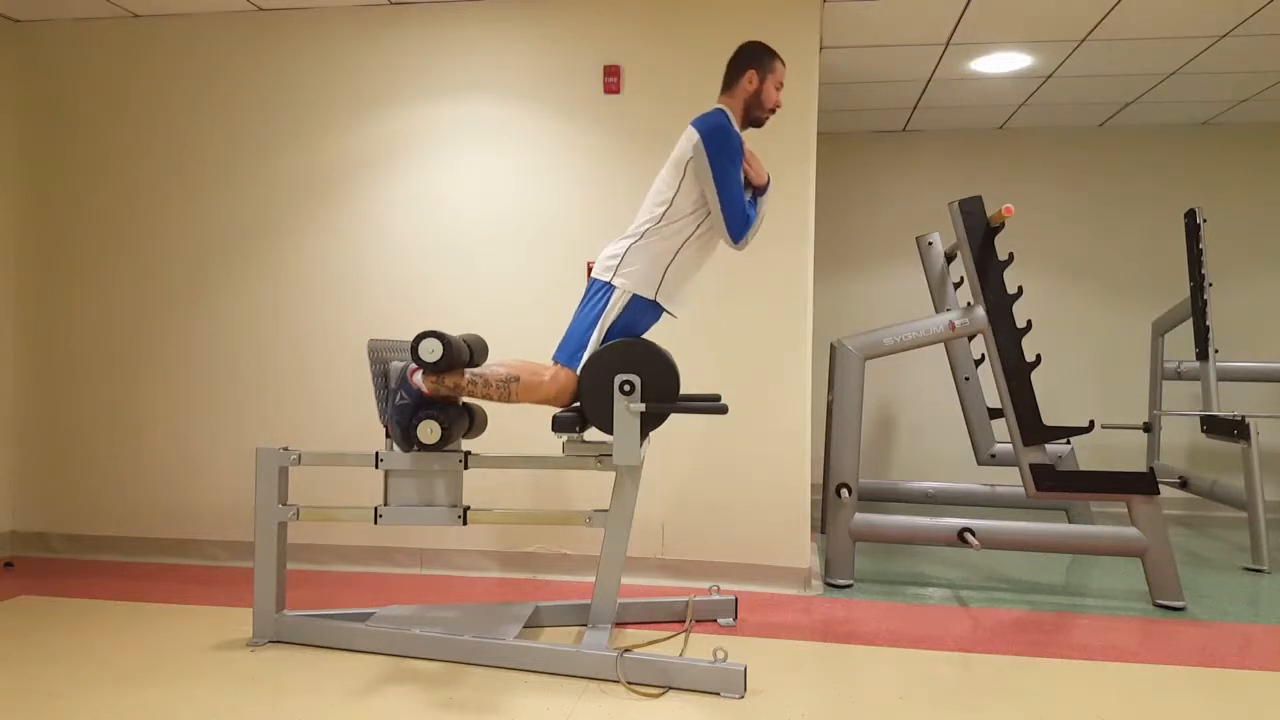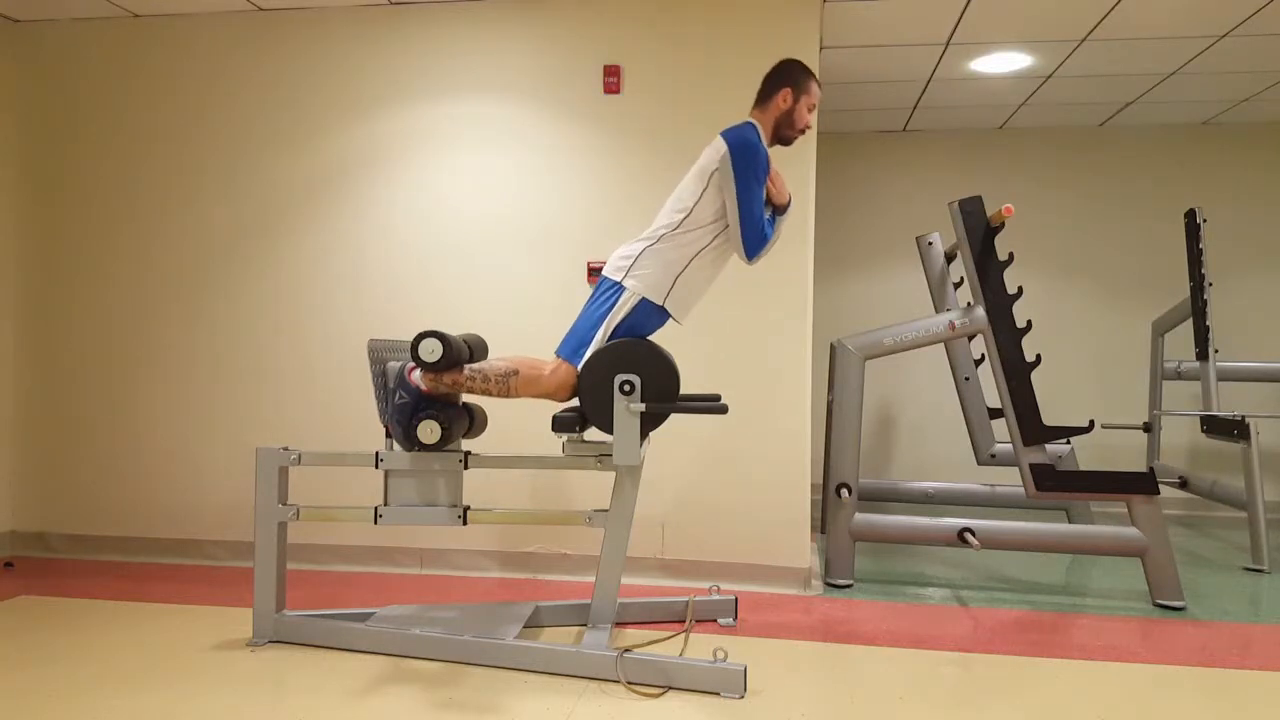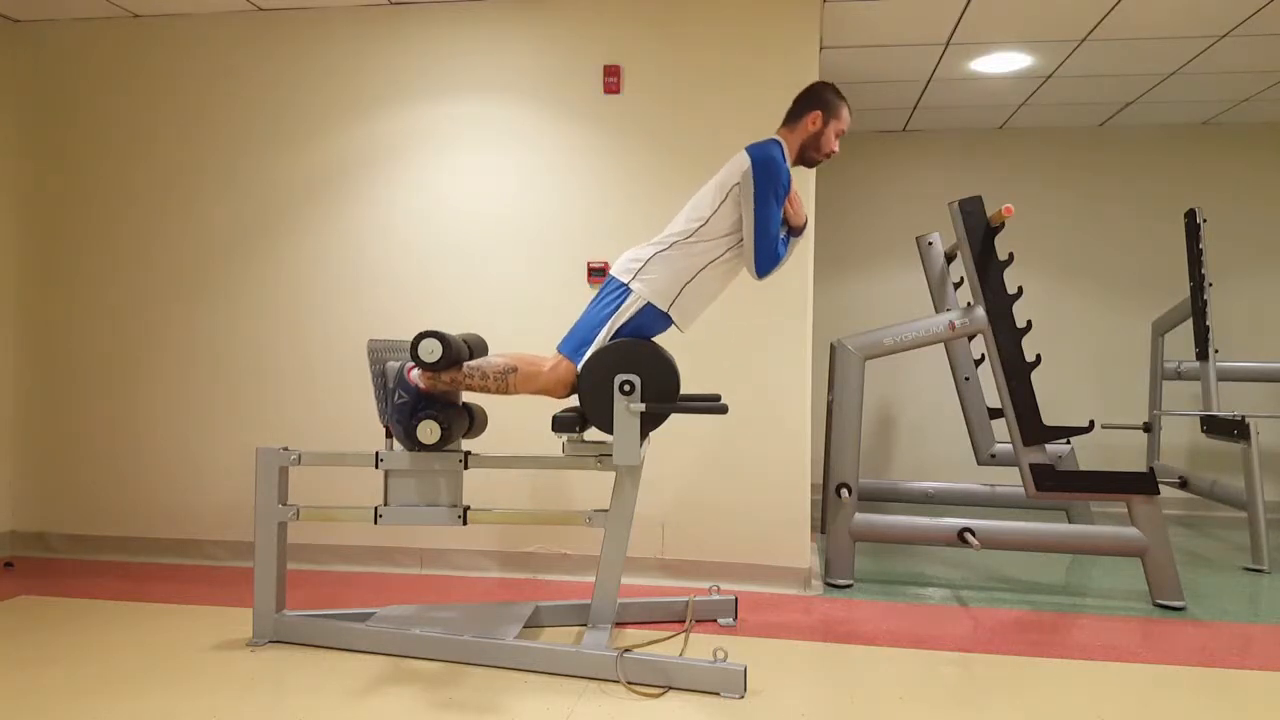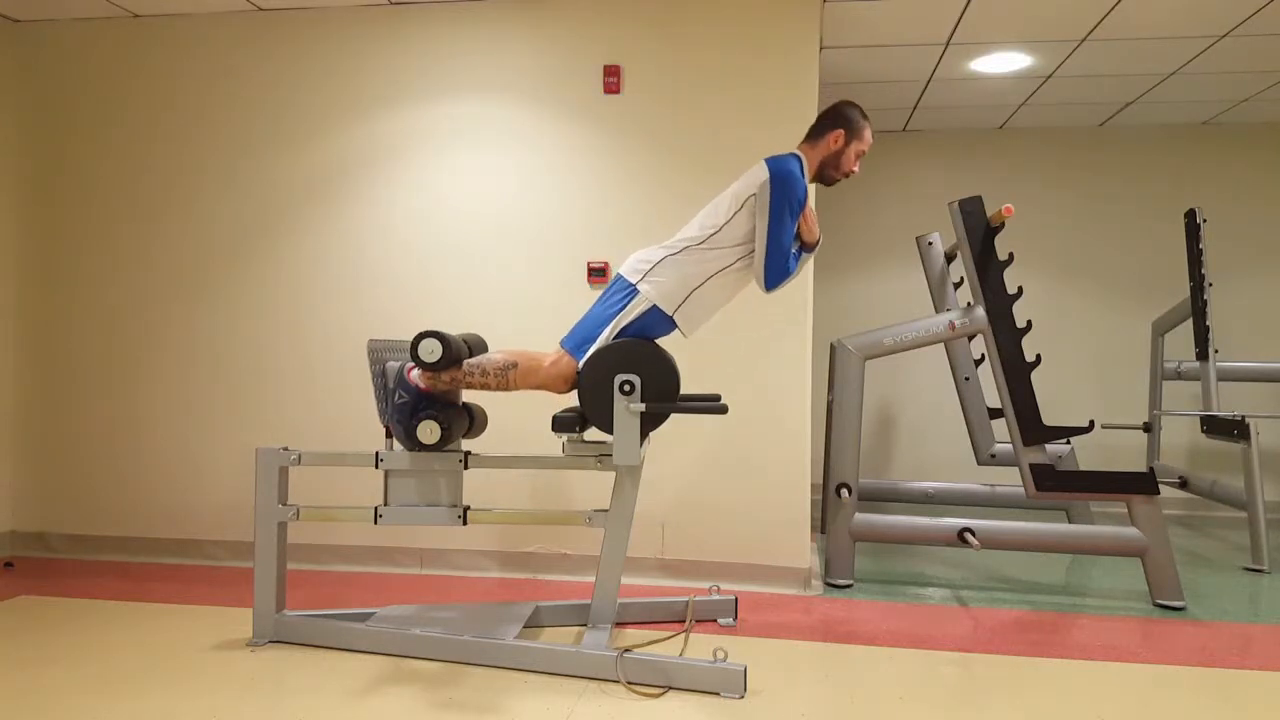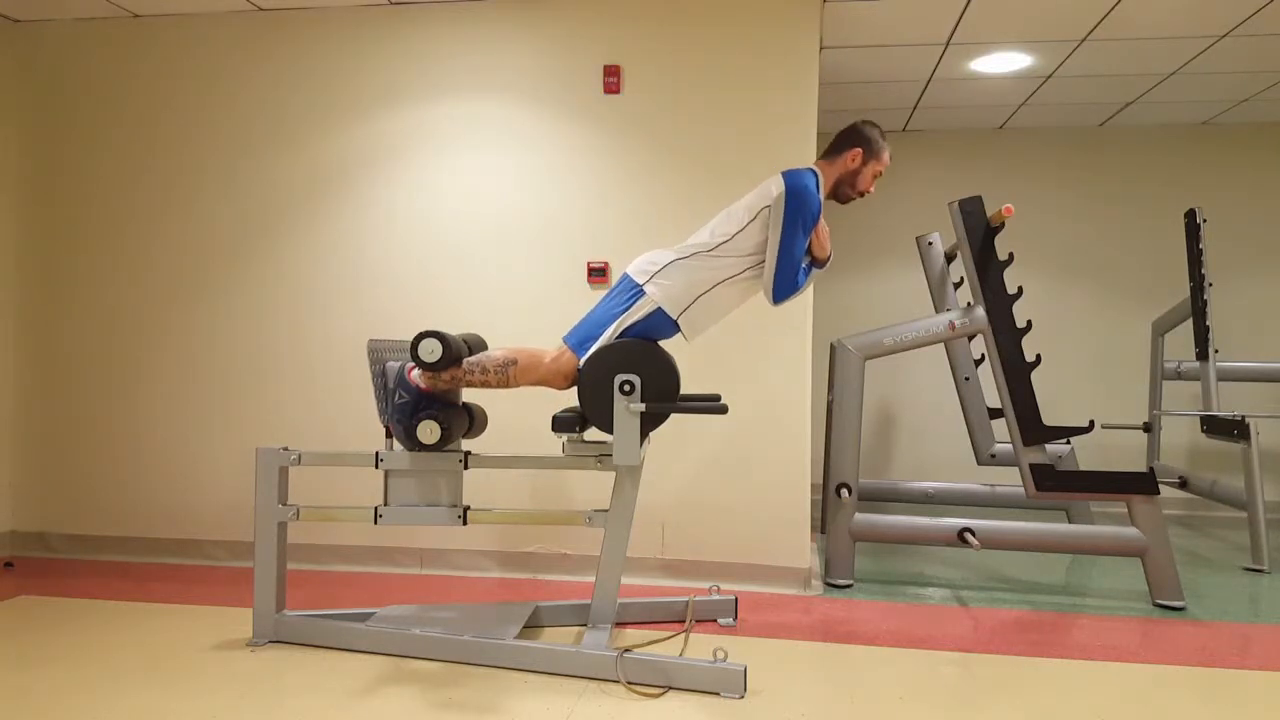
dt=0.4s
person 1, frame 1
left shoulder: (719, 136)
right shoulder: (719, 131)
left elbow: (740, 233)
right elbow: (735, 232)
left wrist: (759, 186)
right wrist: (755, 191)
left hip: (640, 287)
right hip: (631, 282)
left knee: (565, 382)
right knee: (559, 384)
left ankle: (433, 378)
right ankle: (422, 381)
person 1, frame 2
left shoulder: (744, 147)
right shoulder: (747, 145)
left elbow: (751, 243)
right elbow: (750, 246)
left wrist: (778, 205)
right wrist: (776, 209)
left hip: (643, 286)
right hip: (641, 284)
left knee: (565, 379)
right knee: (560, 379)
left ankle: (440, 375)
right ankle: (422, 379)
person 1, frame 3
left shoulder: (765, 164)
right shoulder: (769, 162)
left elbow: (762, 256)
right elbow: (762, 262)
left wrist: (794, 226)
right wrist: (794, 227)
left hip: (649, 289)
right hip: (648, 288)
left knee: (562, 375)
right knee: (557, 375)
left ankle: (439, 370)
right ankle: (421, 378)
person 1, frame 4
left shoulder: (784, 178)
right shoulder: (787, 176)
left elbow: (772, 268)
right elbow: (771, 275)
left wrist: (807, 243)
right wrist: (806, 244)
left hip: (654, 289)
right hip: (653, 290)
left knee: (560, 371)
right knee: (558, 371)
left ankle: (436, 368)
right ankle: (419, 378)
person 1, frame 5
left shoulder: (798, 190)
right shoulder: (802, 191)
left elbow: (775, 277)
right elbow: (779, 288)
left wrist: (816, 257)
right wrist: (816, 259)
left hip: (660, 291)
right hip: (660, 294)
left knee: (560, 369)
right knee: (557, 366)
left ankle: (434, 372)
right ankle: (419, 378)
